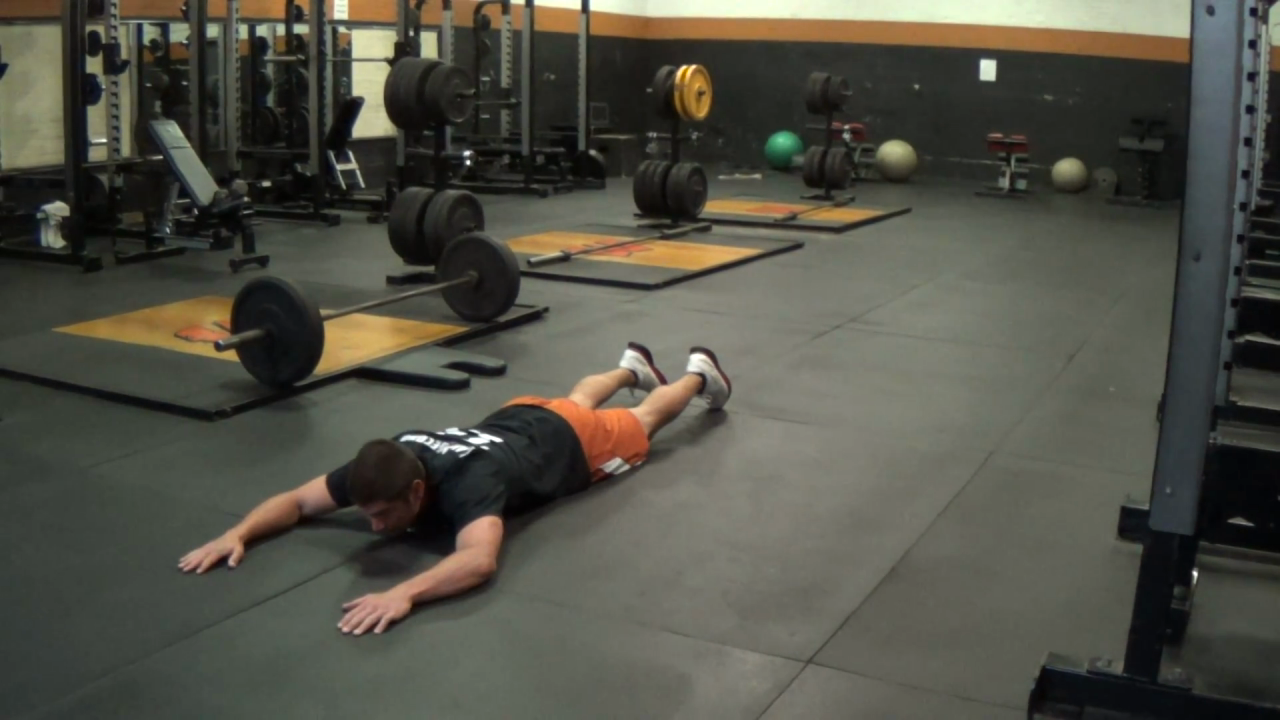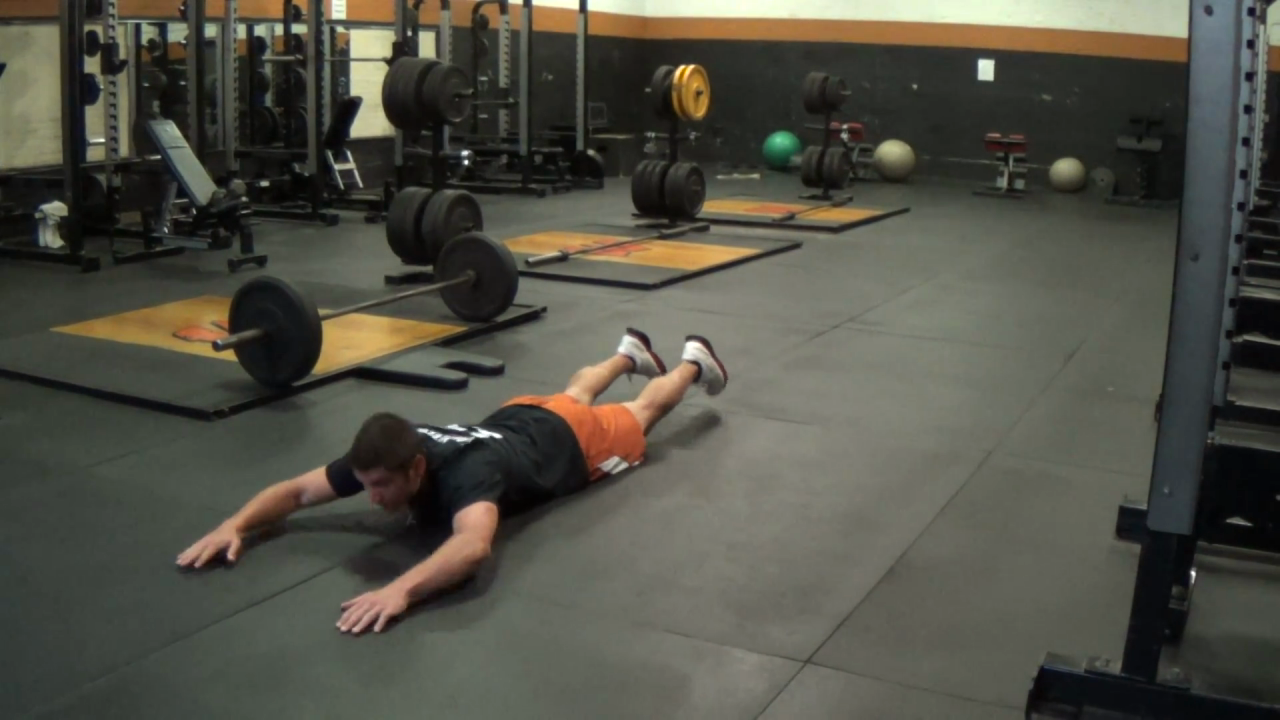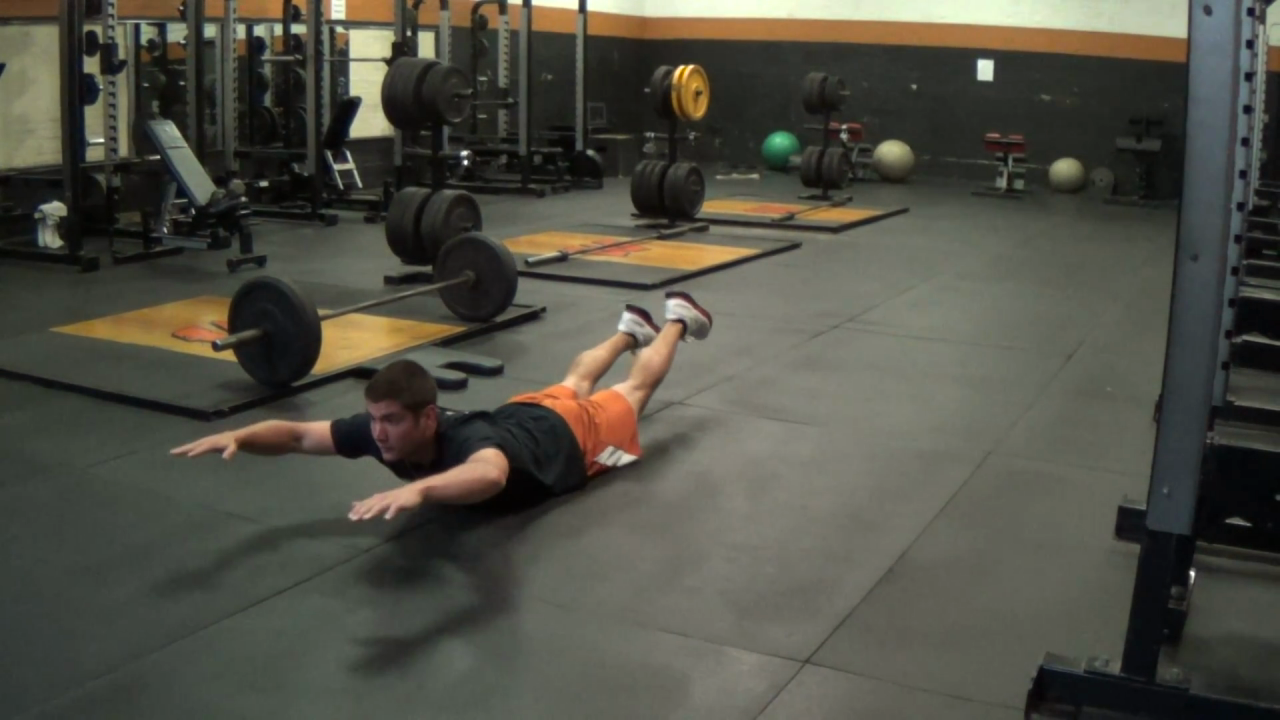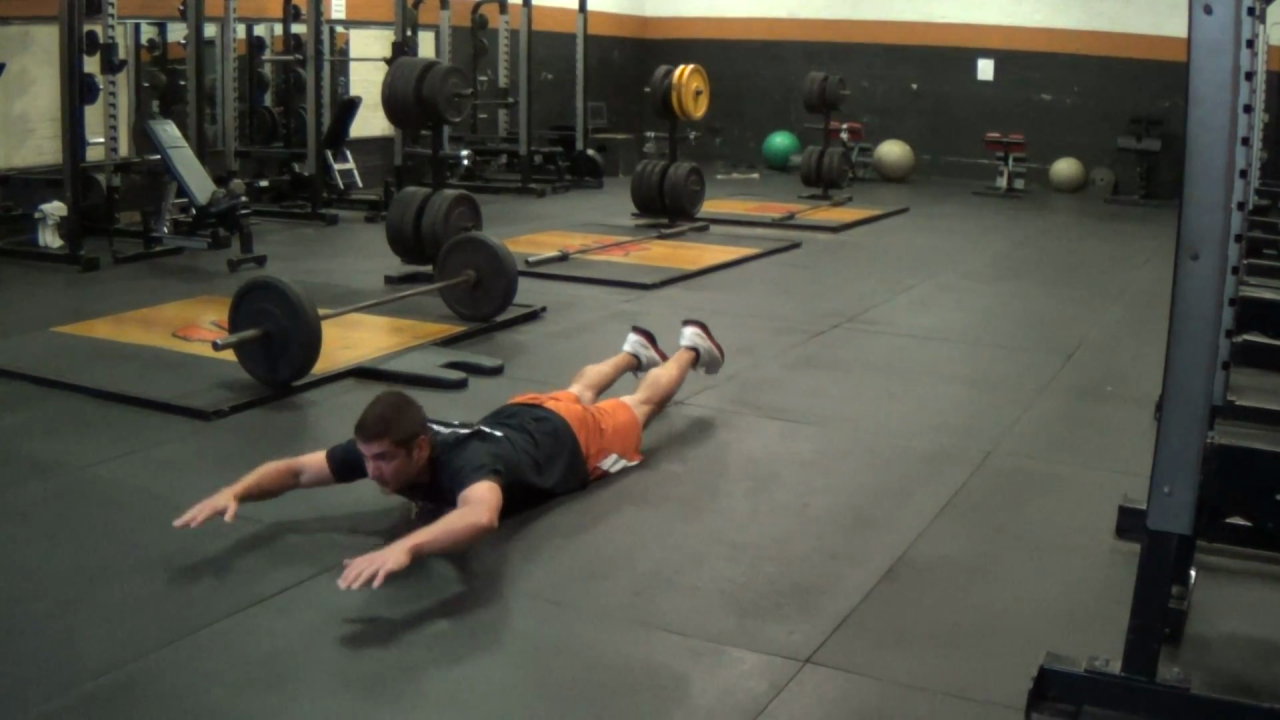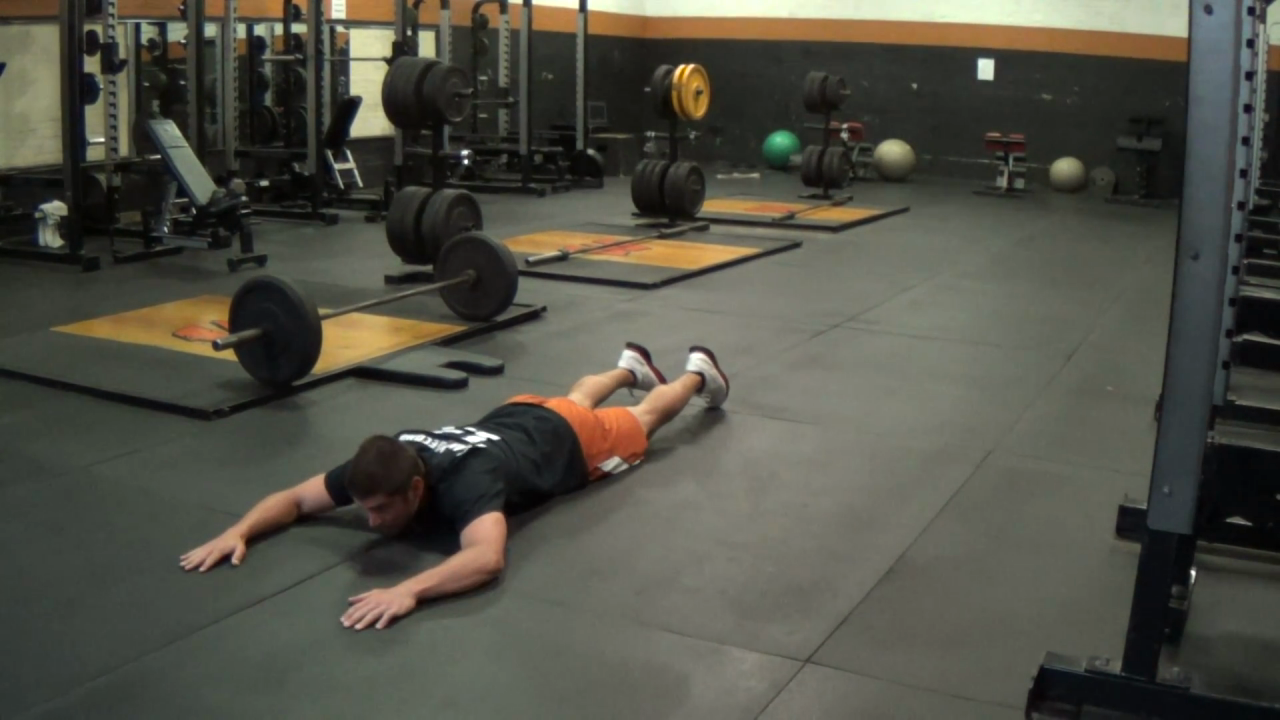
dt=0.5s
person 1, frame 1
left shoulder: (466, 484)
right shoulder: (385, 463)
left elbow: (480, 561)
right elbow: (297, 499)
left wrist: (403, 593)
right wrist: (238, 533)
left hip: (569, 444)
right hip: (514, 420)
left knee: (641, 421)
right knee: (579, 399)
left ankle: (700, 373)
right ankle: (634, 367)
person 1, frame 2
left shoulder: (464, 472)
right shoulder: (380, 457)
left elbow: (474, 545)
right elbow: (296, 488)
left wrist: (401, 588)
right wrist: (234, 524)
left hip: (566, 442)
right hip: (515, 419)
left knee: (636, 416)
right knee: (575, 394)
left ankle: (695, 362)
right ankle: (630, 353)
person 1, frame 3
left shoulder: (464, 441)
right shoulder: (380, 429)
left elbow: (492, 475)
right elbow: (296, 434)
left wrist: (418, 489)
right wrist: (236, 435)
left hip: (570, 439)
right hip: (518, 417)
left knee: (631, 395)
right knee: (575, 383)
left ankle: (677, 319)
right ankle: (632, 331)
person 1, frame 4
left shoulder: (459, 461)
right shoulder: (378, 450)
left elbow: (482, 518)
right elbow: (295, 470)
left wrist: (403, 547)
right wrist: (233, 492)
left hip: (566, 440)
right hip: (517, 420)
left knee: (636, 409)
right knee: (577, 391)
left ankle: (691, 348)
right ankle: (635, 351)
person 1, frame 5
left shoulder: (465, 483)
right shoulder: (381, 466)
left elbow: (489, 558)
right elbow: (295, 498)
left wrist: (409, 590)
right wrist: (239, 531)
left hip: (567, 441)
right hip: (514, 418)
left knee: (640, 419)
right knee: (576, 397)
left ankle: (697, 372)
right ankle: (632, 366)
